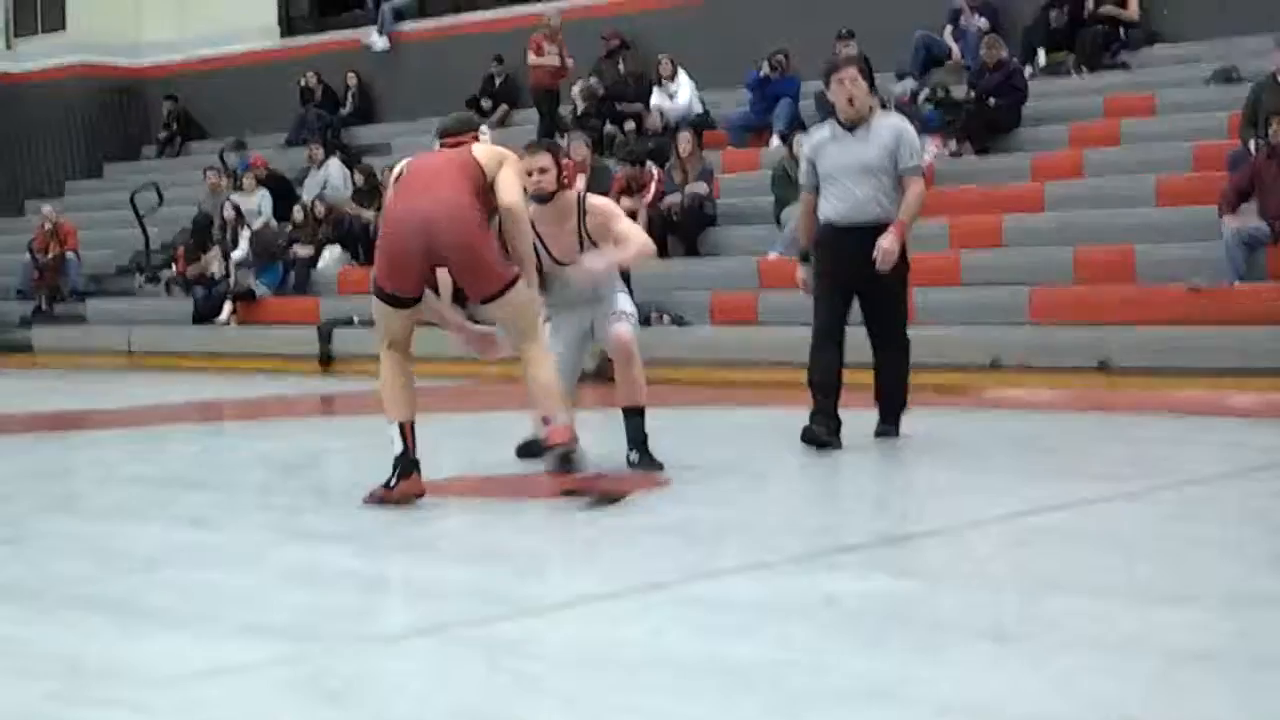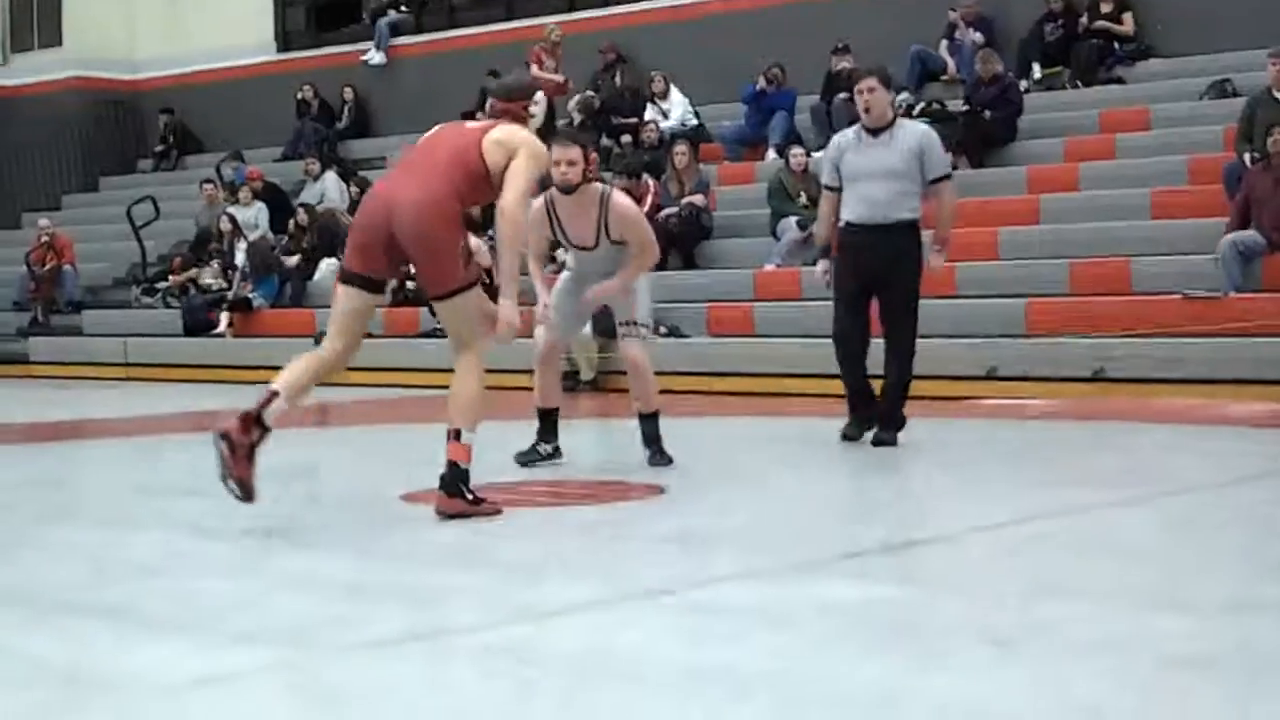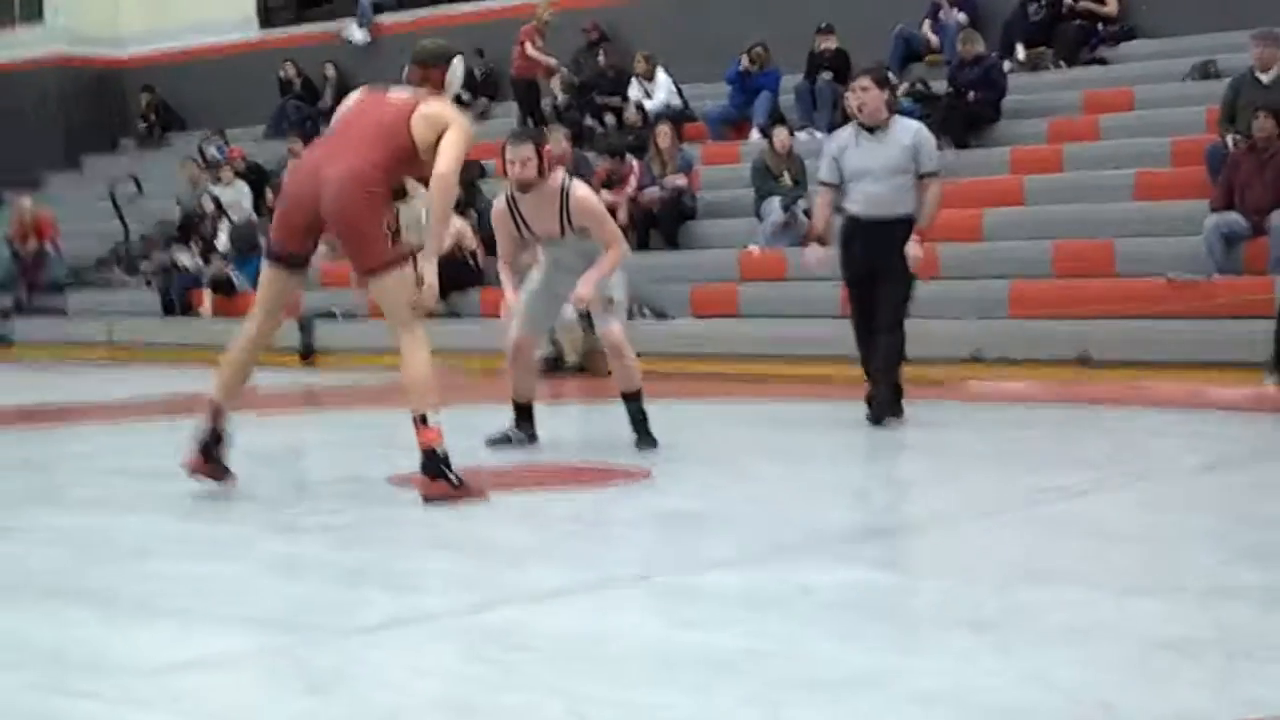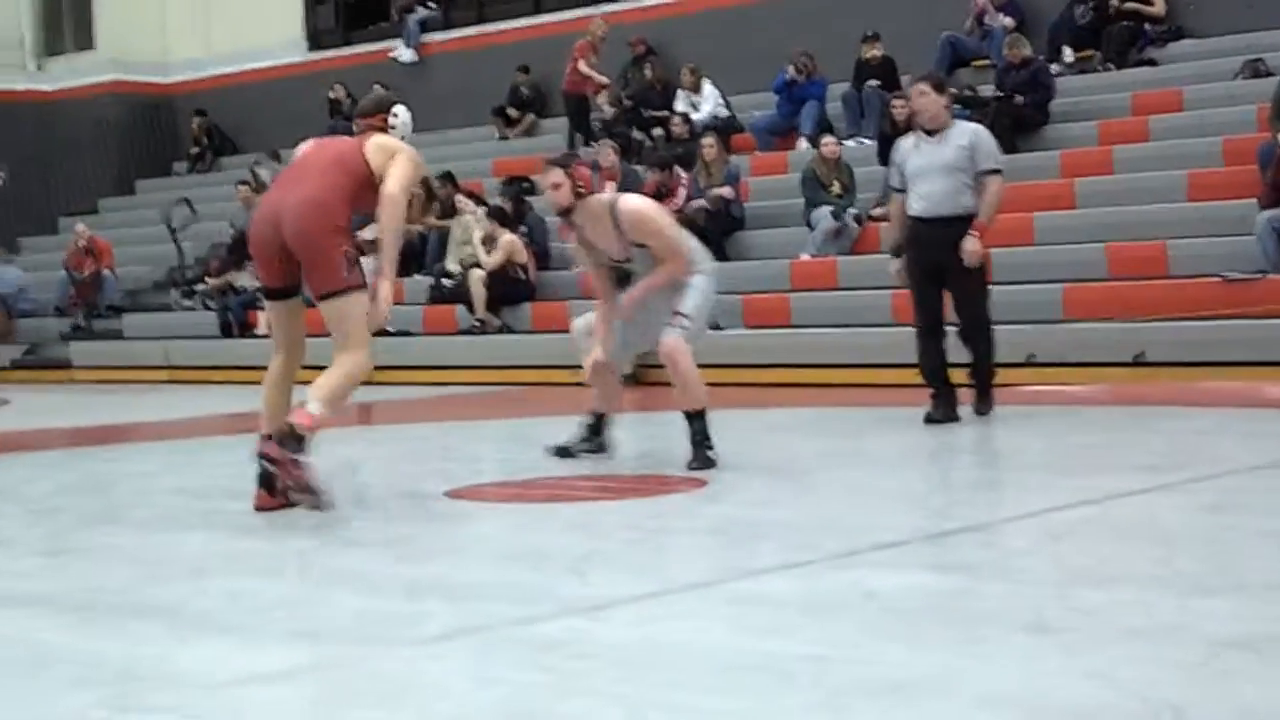
dt=0.4s
person 1, frame 1
left shoulder: (405, 167)
right shoulder: (498, 156)
right elbow: (512, 204)
left wrist: (461, 326)
right wrist: (531, 283)
left hip: (401, 228)
right hip: (460, 224)
left knee: (394, 351)
right knee: (531, 342)
left ankle: (405, 470)
right ankle: (564, 456)
person 1, frame 2
left shoulder: (442, 130)
right shoulder: (529, 145)
right elbow: (511, 208)
left wrist: (474, 298)
right wrist: (507, 297)
left hip: (379, 204)
right hip: (429, 214)
left knee: (336, 347)
right knee: (470, 350)
left ankle: (250, 424)
right ankle: (455, 486)
person 1, frame 3
left shoulder: (360, 96)
right shoulder: (452, 118)
right elbow: (444, 175)
right wrist: (430, 259)
left hip: (303, 180)
right hip: (354, 192)
left knee: (262, 321)
right knee: (410, 330)
left ankle: (209, 445)
right ankle: (435, 468)
person 1, frame 4
left shoulder: (315, 144)
right shoulder: (404, 153)
right elbow: (392, 194)
right wrist: (386, 277)
left hip: (266, 215)
right hip: (317, 218)
left knee: (288, 352)
right knee: (355, 357)
left ankle: (271, 483)
right ankle: (289, 443)
person 2, frame 1
left shoulder: (897, 130)
right shoulder: (815, 141)
left elbow: (915, 187)
right elbow: (808, 203)
left wrist: (895, 233)
right wrist: (804, 258)
left hip: (881, 244)
right hip: (833, 244)
left knee: (889, 336)
right knee: (826, 334)
left ankle: (890, 415)
right ankle: (824, 421)
person 2, frame 2
left shoulder: (921, 137)
right shoulder: (840, 144)
left elbow: (944, 194)
right elbow: (829, 202)
left wrist: (940, 246)
right wrist: (823, 253)
left hip: (900, 243)
right hip: (852, 243)
left knee: (899, 339)
right knee: (847, 334)
left ankle: (889, 422)
right ankle: (861, 412)
person 2, frame 3
left shoulder: (915, 134)
right shoulder: (839, 142)
left elbow: (931, 188)
right elbow: (826, 194)
left wrist: (918, 237)
right wrist: (816, 239)
left hip: (898, 235)
right hip: (856, 236)
left knee: (889, 320)
right knee: (864, 321)
left ankle: (881, 396)
right ankle: (888, 394)
person 2, frame 4
left shoulder: (973, 135)
right shoulder: (904, 147)
left elbow: (994, 187)
right elbow: (898, 203)
left wrist: (976, 233)
right wrist: (896, 251)
left hip: (961, 233)
right hip: (920, 238)
left knee: (973, 319)
right knee: (927, 324)
left ankle: (983, 388)
right ankle: (942, 399)
person 3, frame 1
left shoulder: (596, 210)
left elbow: (645, 246)
left wrist: (605, 261)
left hip: (607, 298)
right hip: (562, 311)
left knee: (623, 341)
left ankle: (636, 446)
person 3, frame 2
left shoulder: (619, 206)
right shoulder: (542, 209)
left elbow: (650, 253)
right elbow: (536, 256)
left wrist: (613, 286)
right wrist: (542, 295)
left hip: (624, 277)
right hip: (579, 276)
left knee: (634, 358)
right knee: (545, 348)
left ankle: (653, 442)
right ankle: (547, 439)
person 3, frame 3
left shoulder: (579, 197)
right shoulder: (503, 209)
left elbow: (617, 247)
right elbow: (506, 260)
left wrist: (590, 281)
right wrist: (510, 293)
left hip: (598, 267)
right hip: (552, 270)
left knee: (613, 337)
right knee: (518, 345)
left ankle: (640, 423)
right ankle: (523, 426)
person 3, frame 4
left shoulder: (631, 210)
right shoulder: (579, 238)
left elbow: (680, 259)
right elbow: (606, 297)
left wrist: (637, 292)
right wrist: (600, 347)
left hip: (692, 274)
right hip: (646, 284)
left knee: (671, 347)
right knee: (603, 362)
left ankle: (702, 443)
right ankle: (594, 433)
